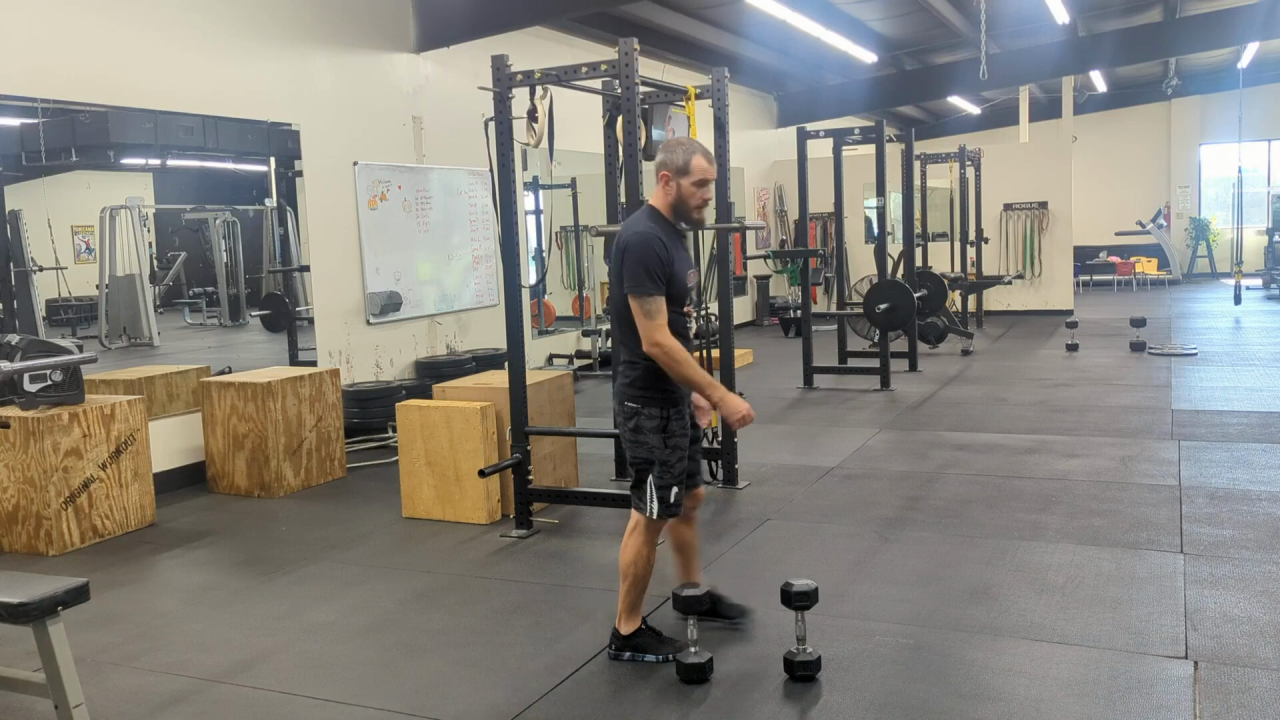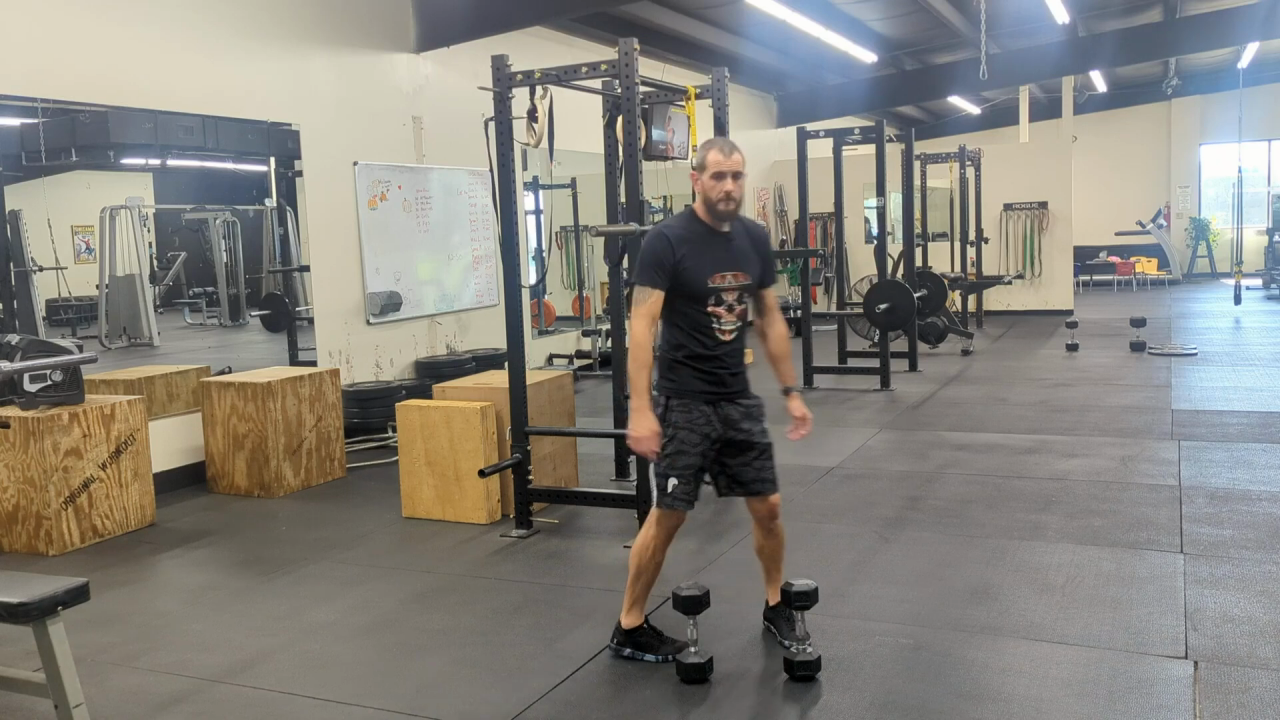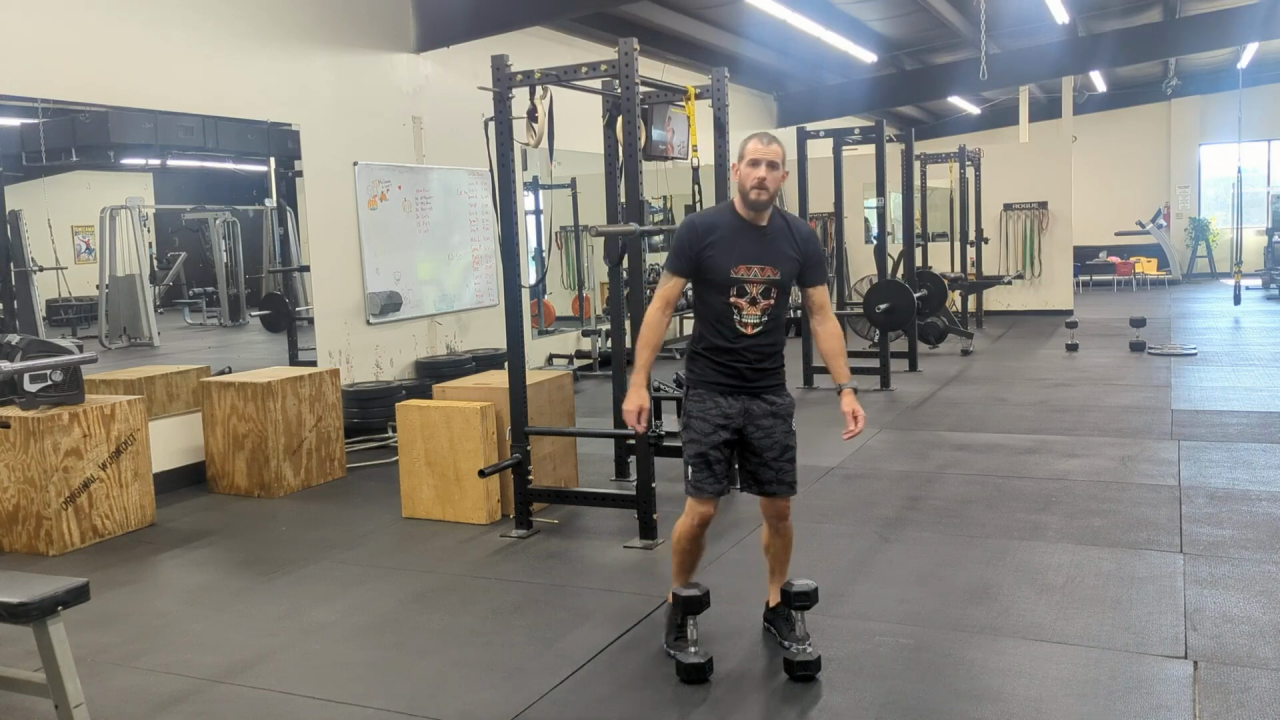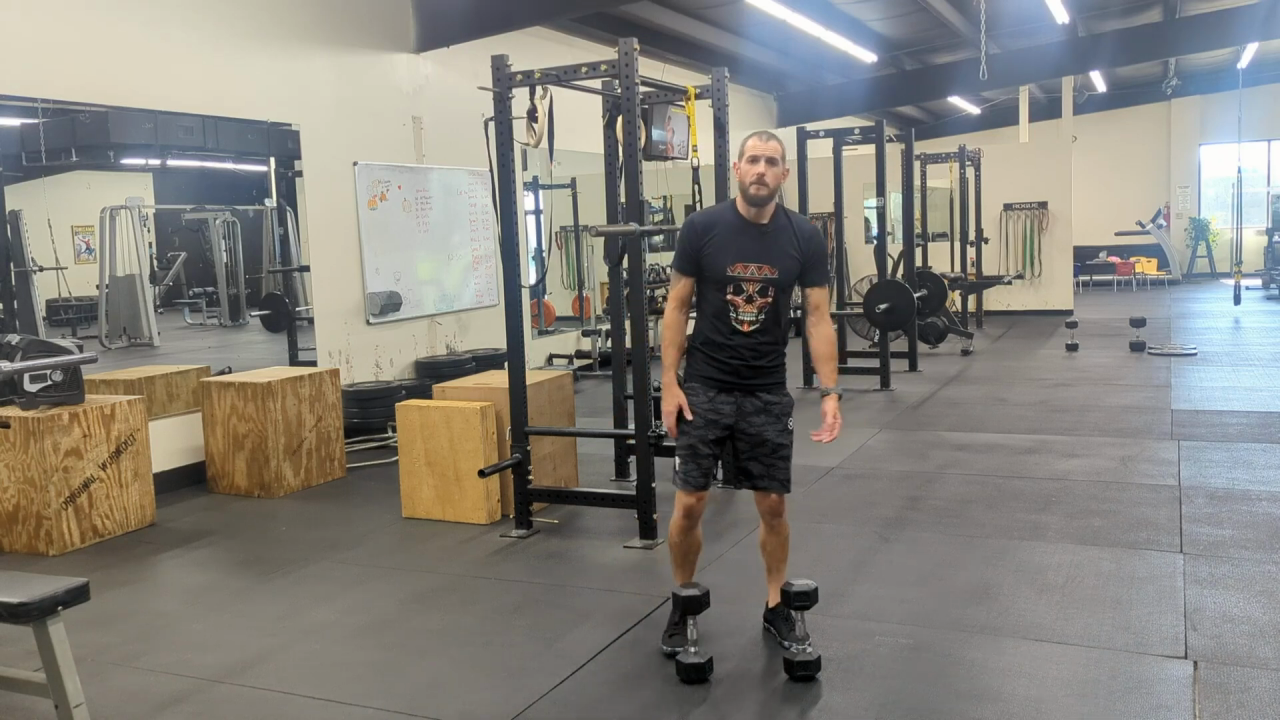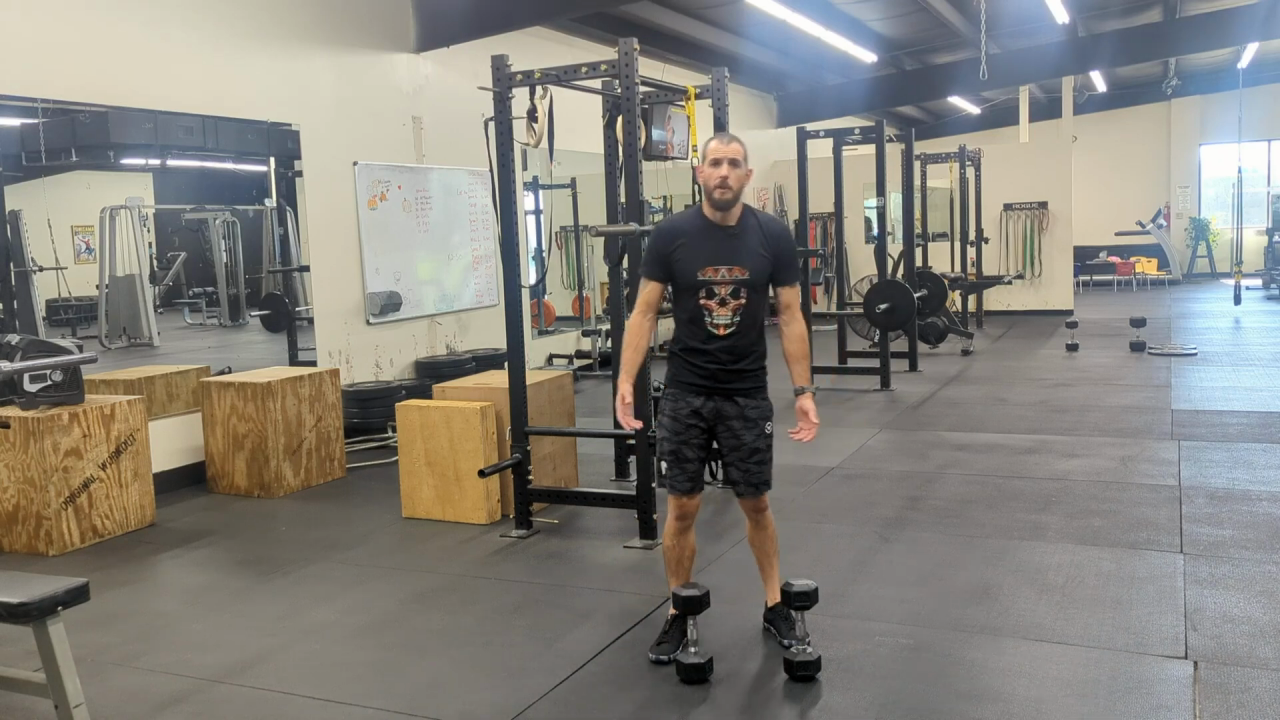
dt=0.3s
person 1, frame 1
left shoulder: (669, 231)
right shoulder: (645, 241)
right elbow: (656, 341)
left wrist: (698, 394)
right wrist: (719, 397)
left hip: (668, 396)
right hip: (651, 400)
left knee: (691, 500)
right knee: (652, 515)
right ankle: (628, 632)
person 1, frame 2
left shoulder: (754, 239)
right shoulder: (668, 241)
left elbow: (771, 319)
right elbow: (643, 327)
left wrist: (792, 390)
right wrist: (640, 408)
left hip: (738, 398)
right hip: (685, 401)
left knee: (767, 508)
right knee: (668, 517)
left ankle: (774, 605)
right ankle: (630, 628)
person 1, frame 3
left shoulder: (800, 237)
right shoulder: (701, 229)
left elbow: (822, 316)
right elbow: (662, 306)
left wrist: (846, 388)
right wrist: (639, 383)
left hip: (769, 395)
right hip: (710, 391)
left knee: (778, 510)
right knee: (701, 510)
left ankle: (775, 606)
right ankle: (680, 604)
person 1, frame 4
left shoulder: (804, 237)
right shoulder: (702, 227)
left elbow: (818, 318)
right elbow: (677, 307)
left wrist: (830, 393)
right wrist: (669, 383)
left hip: (767, 393)
right hip: (705, 389)
left knee: (772, 504)
right knee: (689, 503)
left ankle: (775, 606)
right ankle: (683, 608)
person 1, frame 5
left shoulder: (773, 235)
right shoulder: (670, 234)
left elbow: (790, 316)
right elbow: (645, 312)
left wrist: (803, 391)
right wrist: (625, 382)
left hip: (747, 395)
right hip: (686, 393)
left knee: (756, 505)
right knee: (682, 508)
left ankle: (775, 605)
right ankle: (678, 614)
